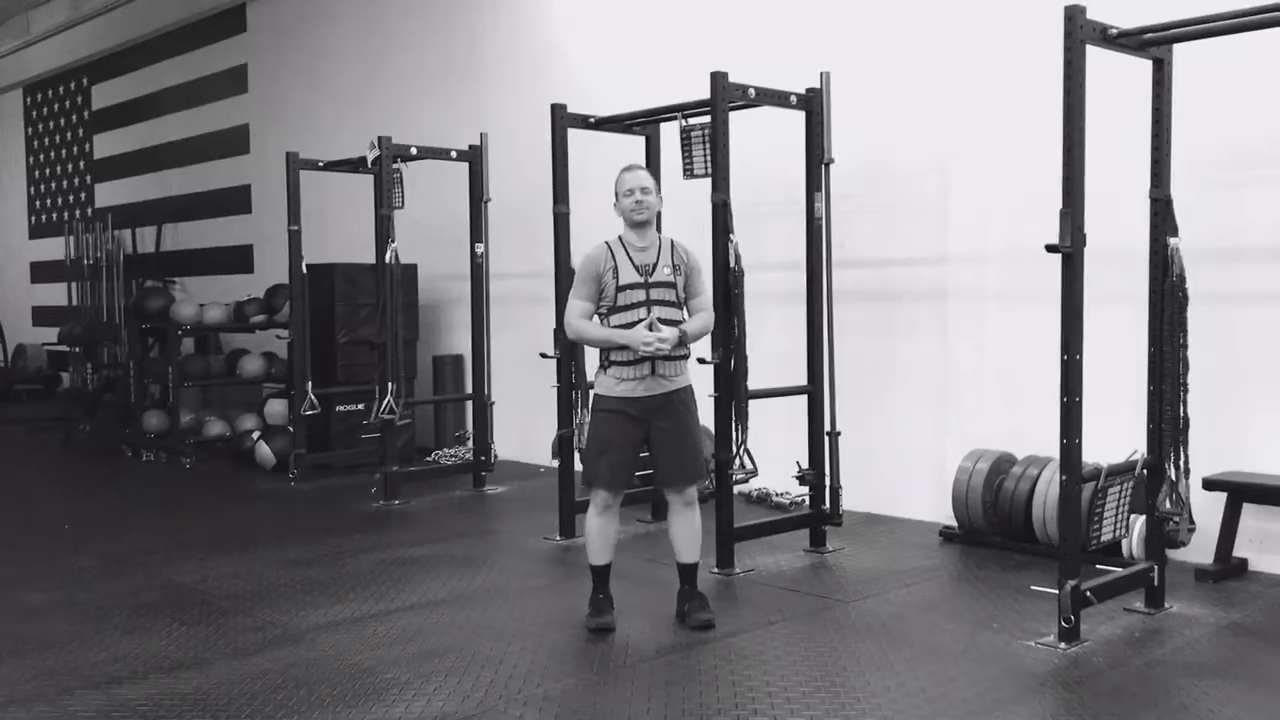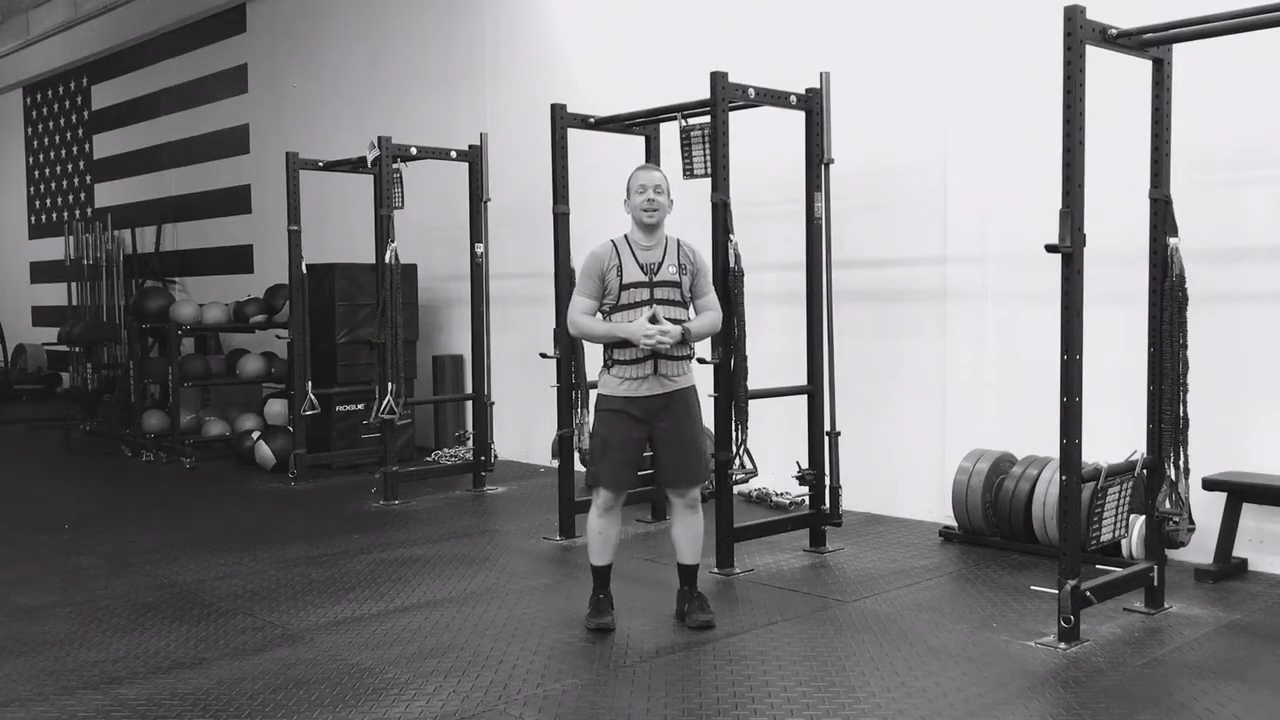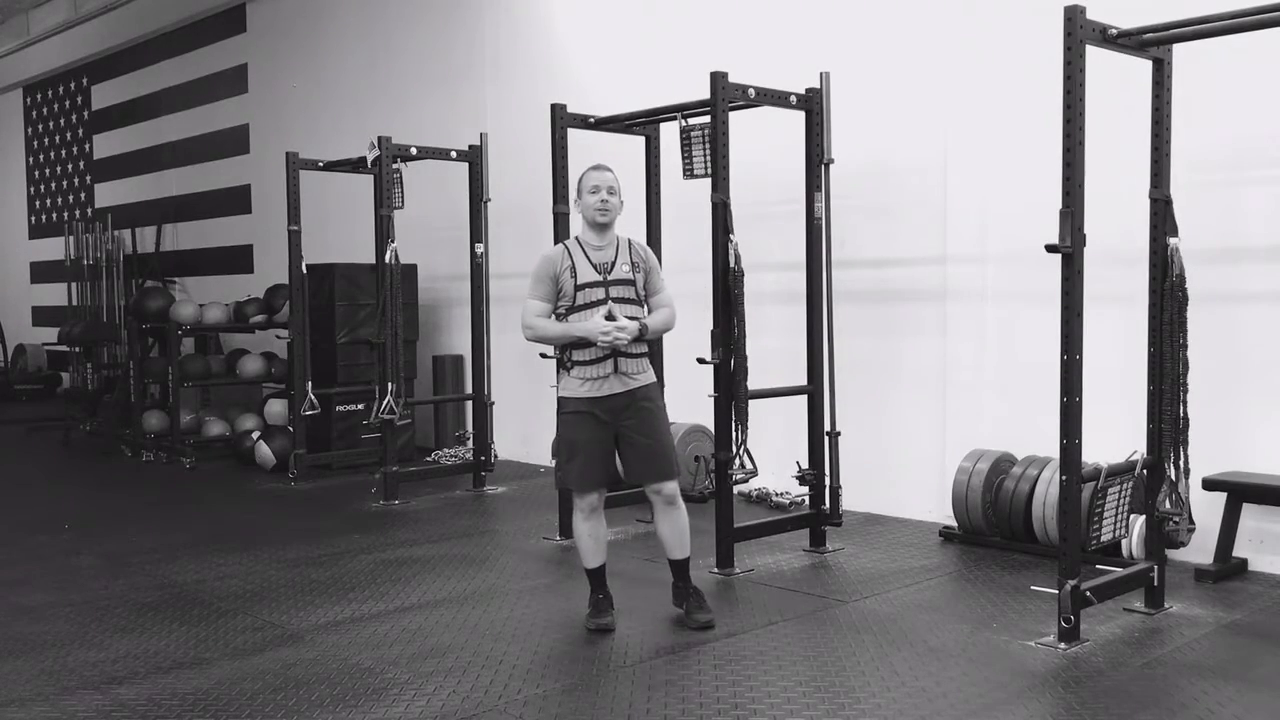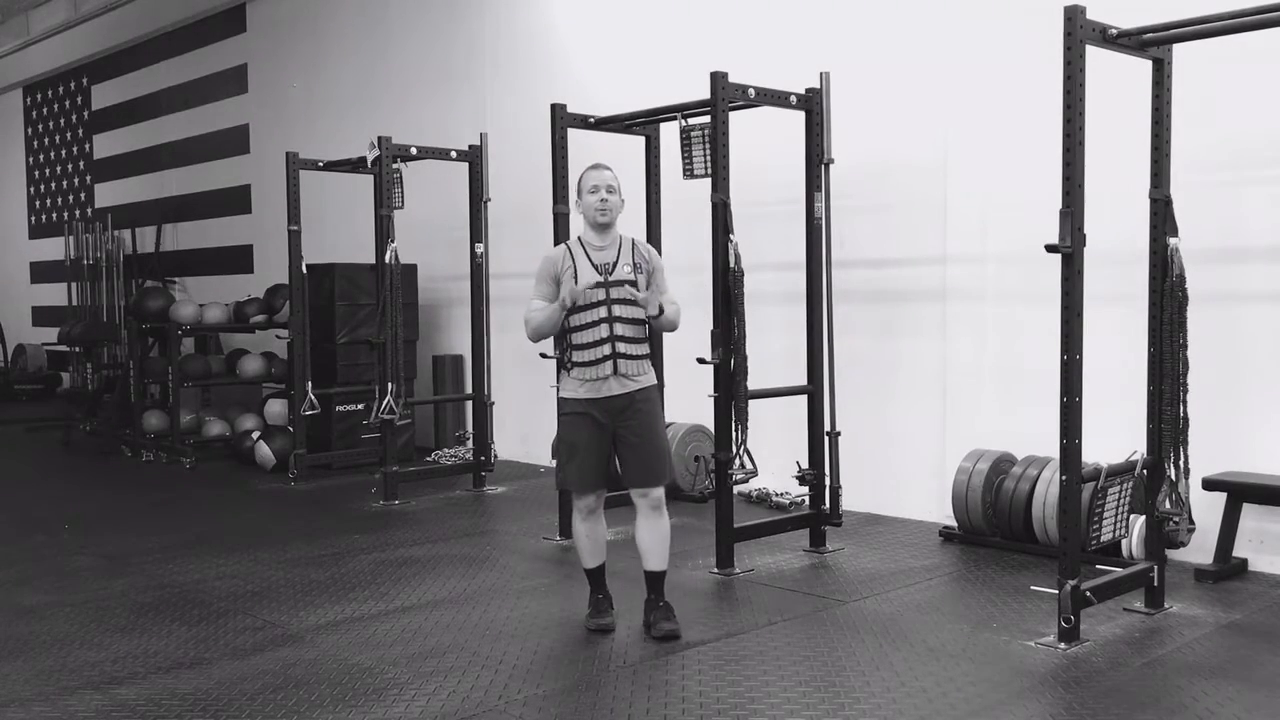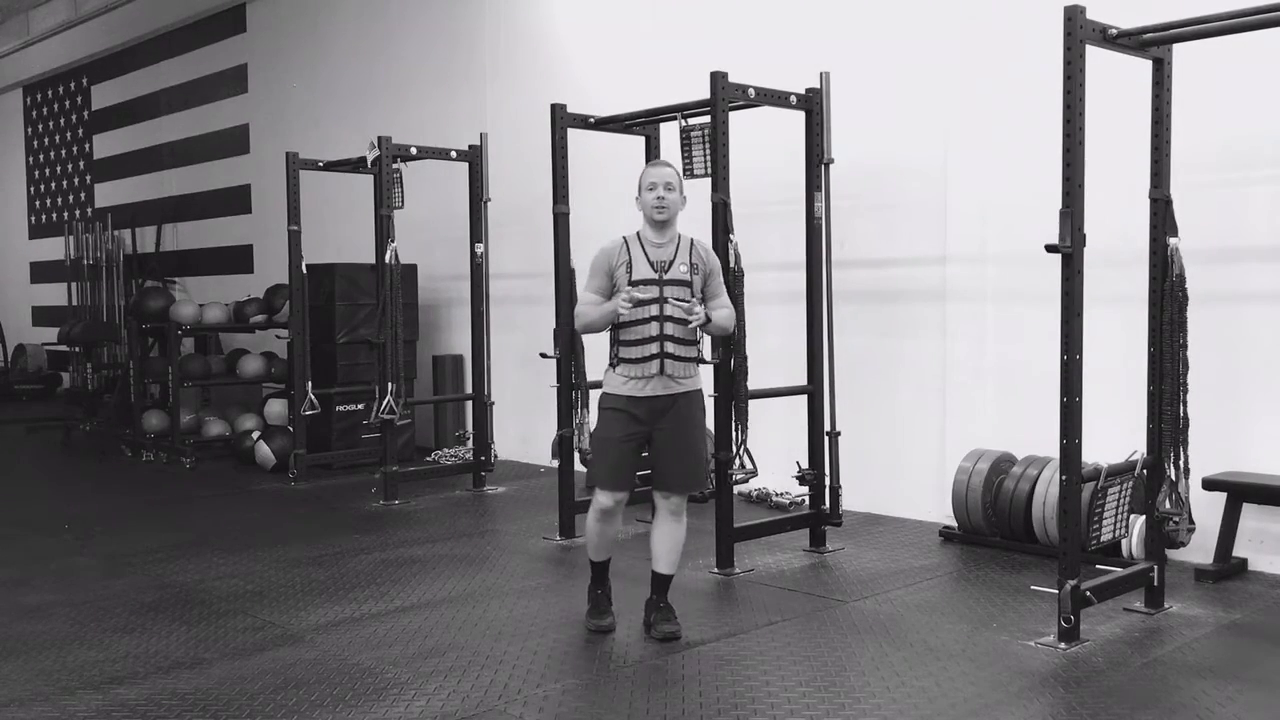
dt=1s
person 1, frame 1
left shoulder: (682, 256)
right shoulder: (598, 259)
left elbow: (706, 315)
right elbow: (574, 325)
left wrist: (677, 334)
right wrist: (627, 337)
left hip: (673, 392)
right hip: (617, 395)
left knee: (685, 493)
right knee: (604, 496)
left ankle: (689, 593)
right ankle: (600, 595)
person 1, frame 2
left shoulder: (689, 256)
right shoulder: (603, 257)
left elbow: (713, 316)
right elbow: (576, 321)
left wrist: (681, 332)
right wrist: (627, 331)
left hip: (676, 391)
right hip: (619, 394)
left knee: (687, 494)
right knee: (606, 496)
left ankle: (689, 593)
right ankle: (600, 595)
person 1, frame 3
left shoulder: (641, 254)
right shoulder: (555, 260)
left elbow: (667, 312)
right elbow: (531, 326)
left wrist: (638, 326)
right wrist: (585, 329)
left hip: (638, 389)
right hip: (581, 395)
left knee: (665, 489)
right knee: (587, 499)
left ankle: (684, 588)
right ankle: (599, 595)
person 1, frame 4
left shoulder: (644, 254)
right shoulder: (557, 259)
left elbow: (673, 317)
right elbow: (532, 328)
left wrist: (657, 309)
right wrist: (562, 306)
left hip: (638, 391)
right hip: (581, 396)
left knee: (651, 496)
right knee: (586, 500)
left ankle: (656, 600)
right ankle: (598, 595)
person 1, frame 5
left shoulder: (702, 255)
right shoulder: (612, 253)
left elbow: (728, 319)
right elbow: (581, 319)
left wrist: (706, 317)
right wrist: (613, 307)
left hip: (681, 394)
right hip: (623, 394)
left knee: (672, 501)
right knee: (608, 499)
left ankle: (659, 602)
right ankle: (599, 587)
